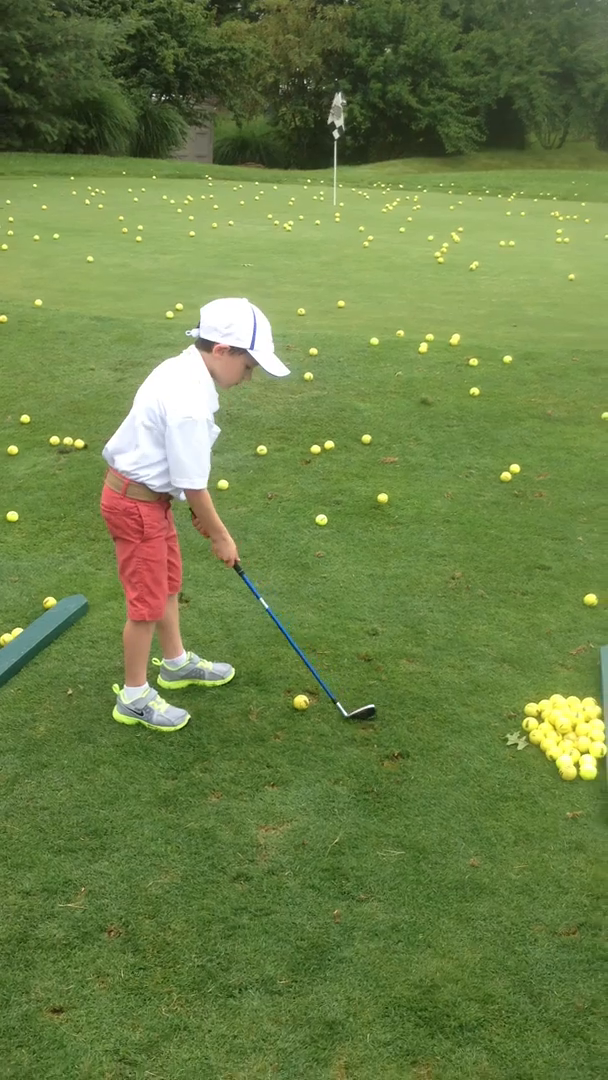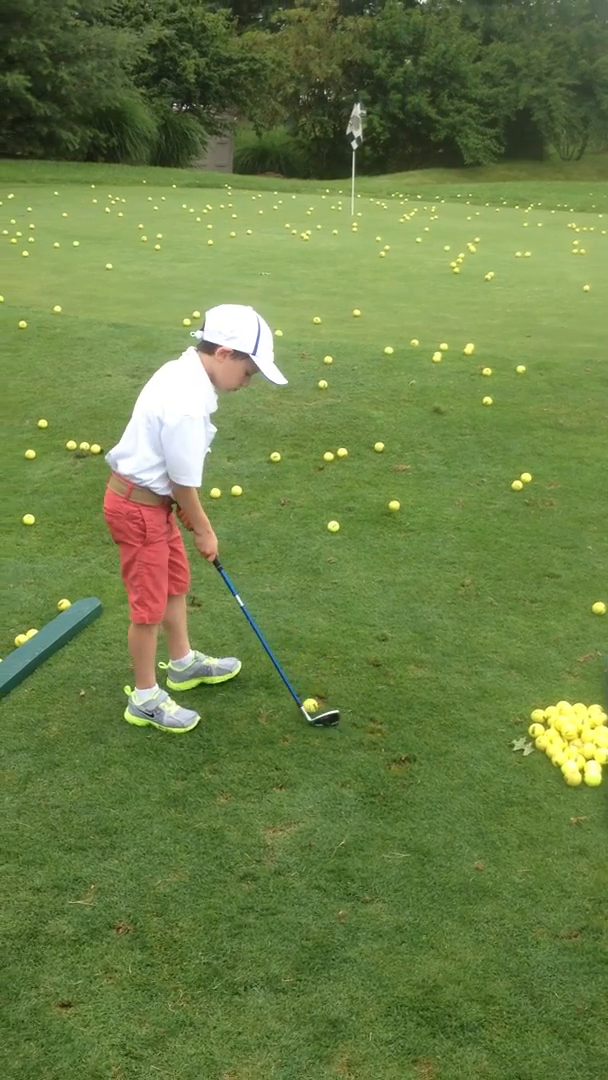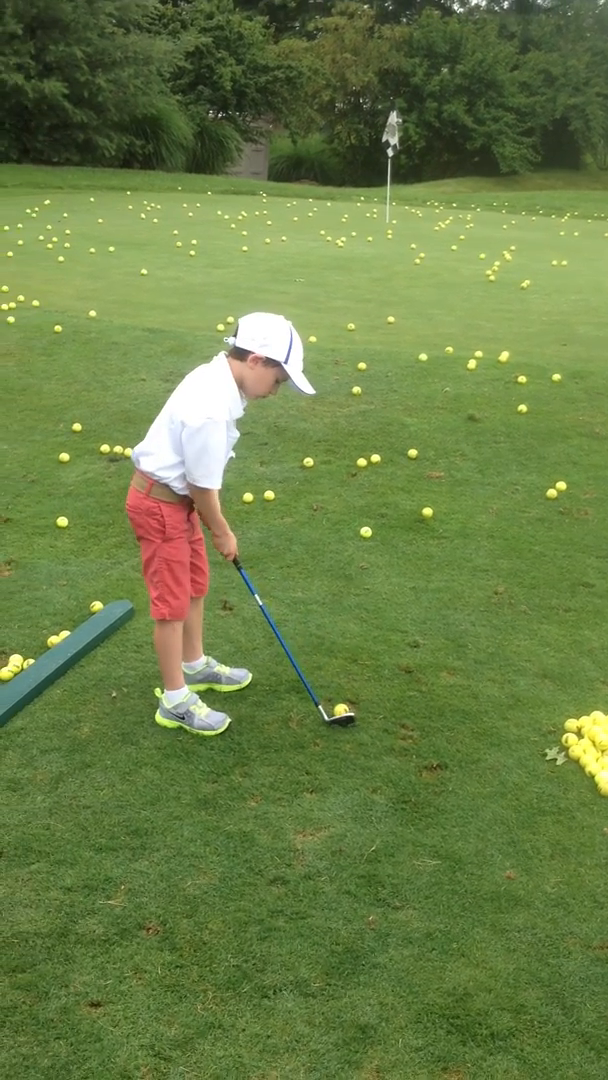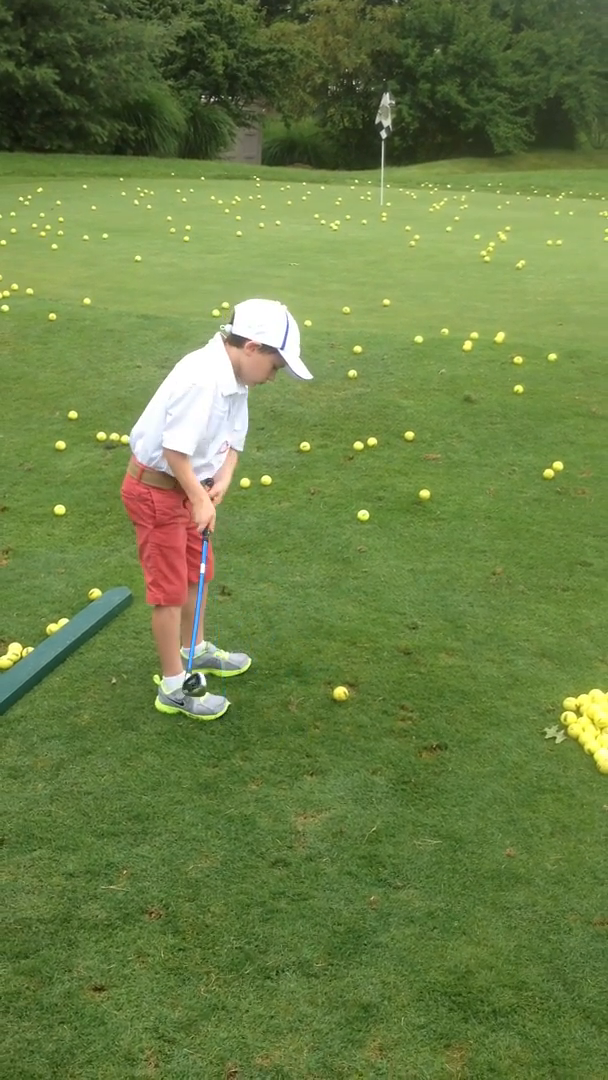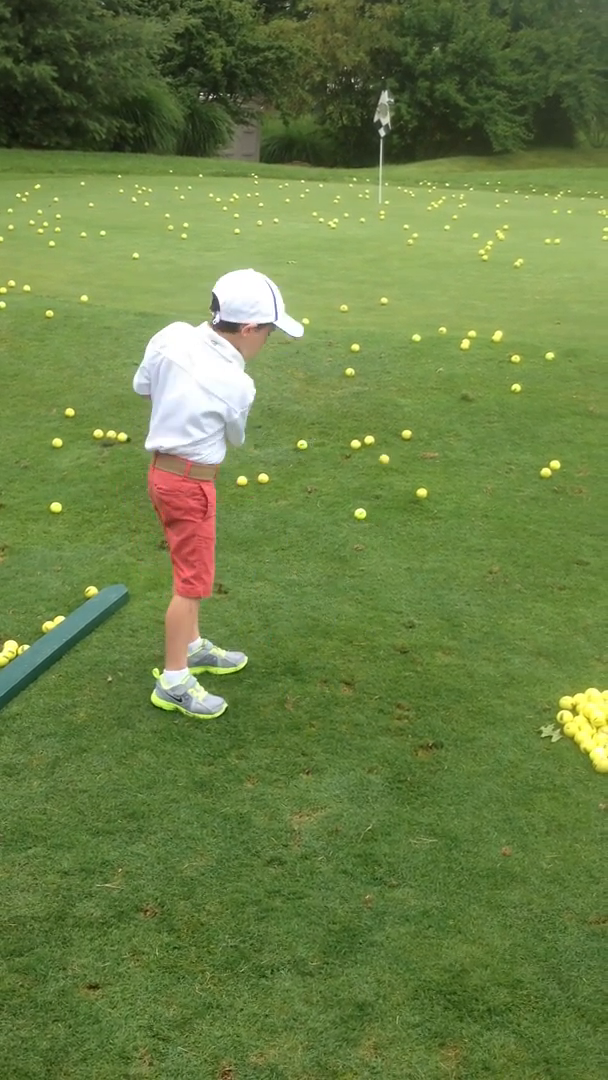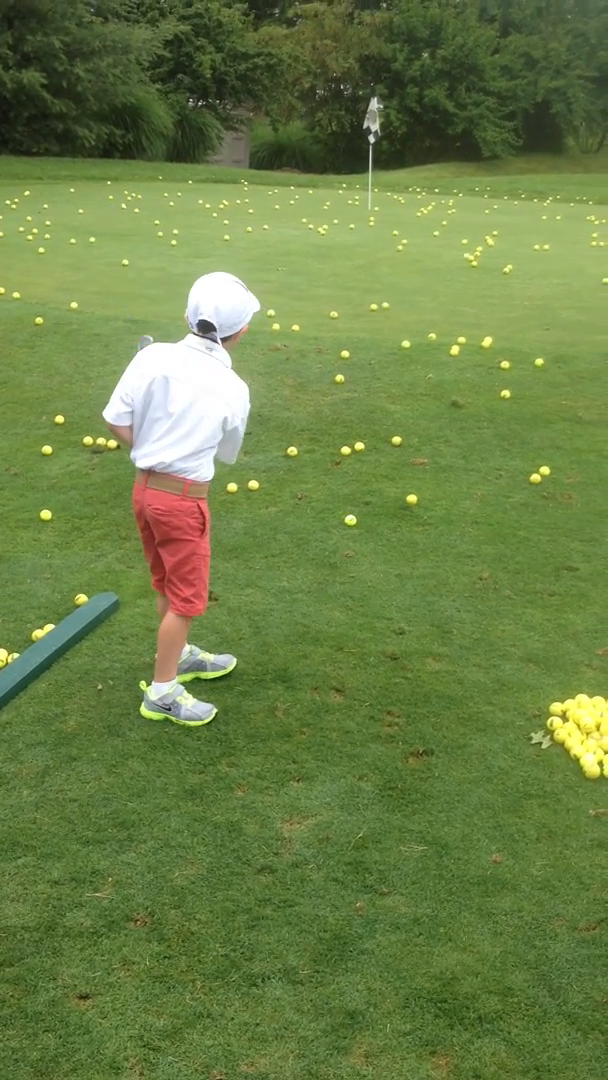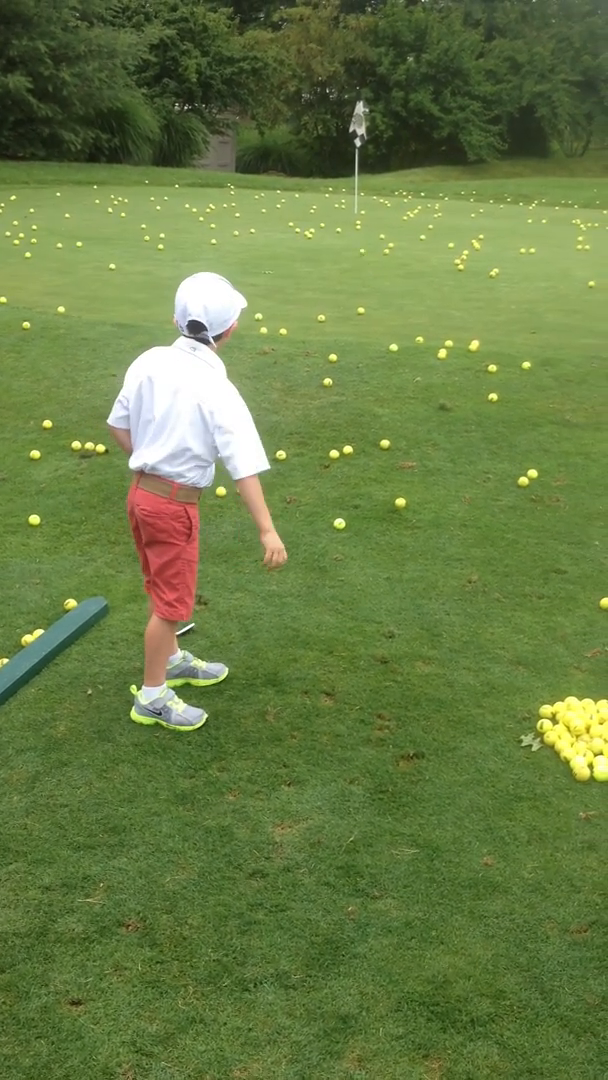
dt=0.5s
person 1, frame 1
left shoulder: (181, 368)
right shoulder: (189, 402)
right elbow: (193, 484)
left wrist: (200, 511)
right wrist: (221, 536)
left hip: (148, 493)
right hip: (135, 503)
left knee: (167, 583)
right knee: (147, 599)
left ankle: (176, 663)
right ankle: (134, 696)
person 1, frame 2
left shoulder: (181, 372)
right shoulder: (185, 404)
right elbow: (183, 482)
left wrist: (188, 511)
right wrist: (203, 530)
left hip: (152, 497)
right hip: (137, 506)
left knee: (175, 583)
right knee: (149, 603)
left ankle: (183, 663)
right ankle: (144, 697)
person 1, frame 3
left shoulder: (216, 378)
right shoulder: (212, 408)
right elbow: (199, 484)
left wrist: (215, 496)
right wrist: (222, 531)
left hip: (178, 496)
right hip: (159, 503)
left knee: (195, 586)
right knee: (172, 601)
left ankle: (195, 665)
right ankle: (174, 700)
person 1, frame 4
left shoulder: (232, 379)
right shoulder: (203, 379)
left elbow: (231, 441)
right elbow: (173, 449)
left wrist: (222, 480)
right wrist: (199, 500)
left hip: (183, 484)
right hip: (154, 488)
left knee: (197, 571)
right knee: (170, 588)
left ankle: (196, 650)
right ankle: (173, 685)
person 1, frame 5
left shoulder: (171, 335)
right shoulder: (237, 386)
left elbow: (142, 384)
right elbow: (232, 439)
left hip: (162, 467)
right hip: (191, 481)
left knee: (189, 569)
right knee: (192, 579)
left ankle: (191, 646)
right ankle: (173, 680)
person 1, frame 6
left shoulder: (153, 358)
right shoulder: (233, 391)
left elbow: (117, 422)
right elbow: (226, 454)
left hip: (145, 488)
right hip: (183, 499)
left knee: (168, 585)
right knee: (186, 597)
left ankle: (180, 655)
right ankle: (162, 691)
person 1, frame 7
left shoulder: (148, 362)
right shoulder: (216, 391)
left elbow: (118, 426)
right elbow: (244, 467)
right wrist: (267, 530)
left hip: (141, 491)
right hip: (174, 503)
left knee: (162, 588)
right knee: (170, 600)
left ankle: (171, 660)
right ankle: (151, 696)
